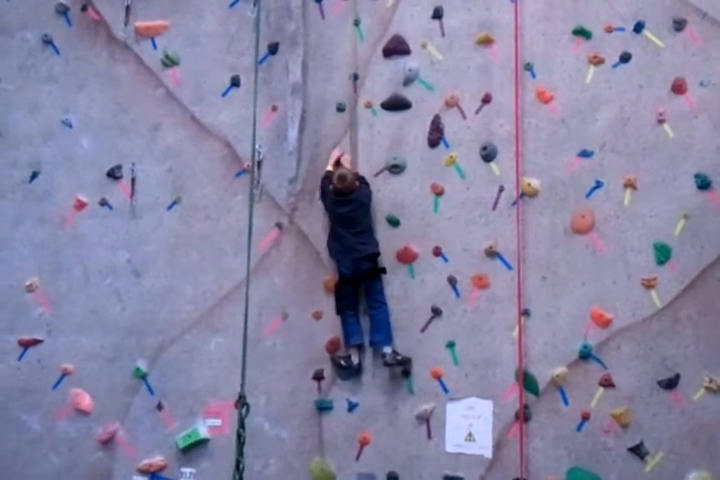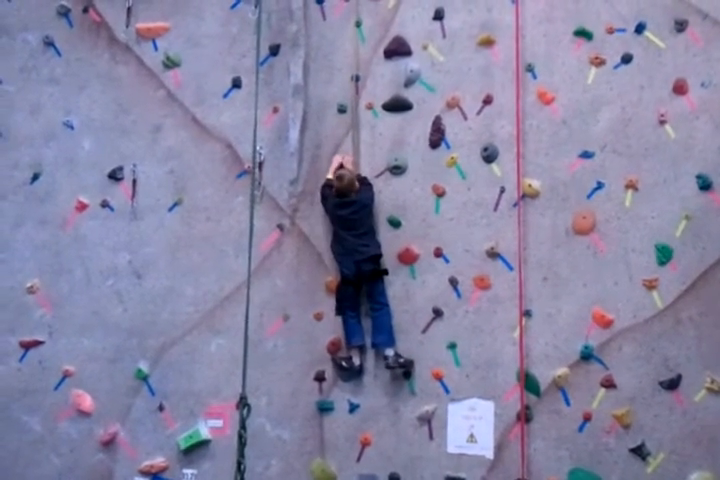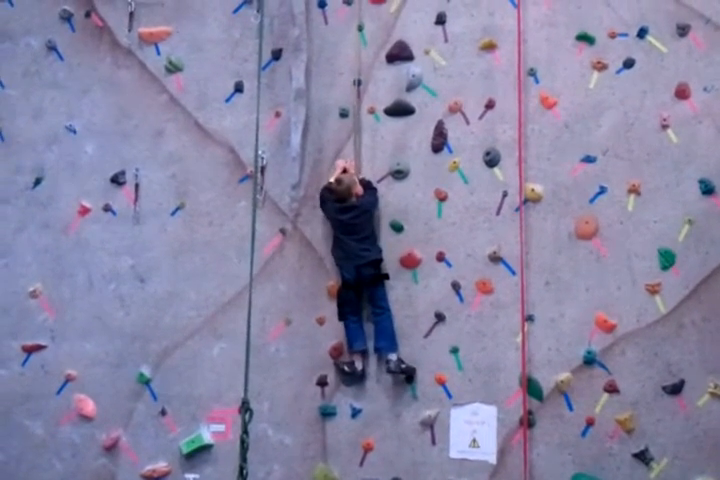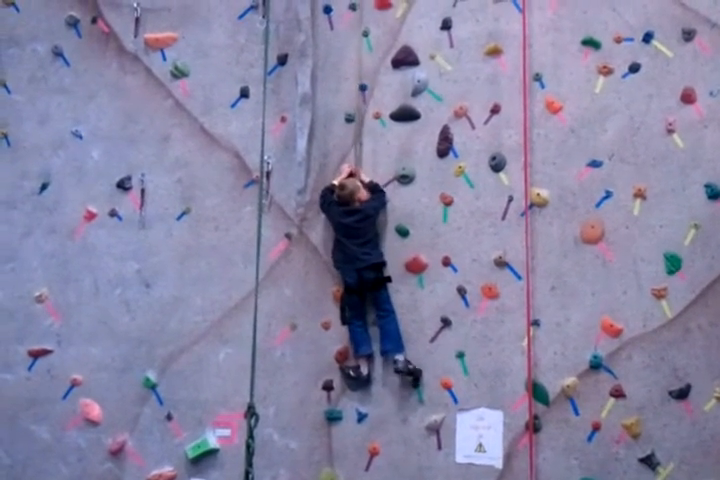
dt=0.4s
person 1, frame 1
left shoulder: (331, 202)
right shoulder: (363, 197)
left elbow: (325, 182)
right elbow: (363, 182)
left wrist: (333, 160)
right wrist: (349, 168)
left hip: (345, 264)
right hip: (367, 260)
left knee: (348, 310)
right knee: (377, 305)
left ankle: (353, 356)
right ankle: (387, 351)
person 1, frame 2
left shoulder: (332, 205)
right shoulder: (365, 199)
left elbow: (325, 189)
right elbow: (366, 184)
left wrist: (334, 168)
right wrist: (351, 169)
left hip: (347, 265)
right hip: (369, 261)
left knee: (350, 311)
right knee: (379, 306)
left ankle: (355, 358)
right ankle: (389, 354)
person 1, frame 3
left shoulder: (332, 209)
right shoulder: (366, 205)
left elbow: (325, 193)
right elbow: (371, 189)
left wrist: (337, 173)
right wrist: (354, 173)
left hip: (348, 270)
right hip: (370, 266)
left knee: (352, 316)
right knee: (381, 311)
left ankle: (357, 363)
right ankle: (392, 358)
person 1, frame 4
left shoulder: (335, 212)
right shoulder: (369, 209)
left elbow: (325, 195)
right elbow: (380, 193)
left wrist: (342, 176)
right wrist: (361, 177)
left hip: (350, 274)
right hip: (372, 270)
left knee: (356, 320)
right knee: (386, 313)
left ankle: (363, 367)
right ankle: (399, 360)
